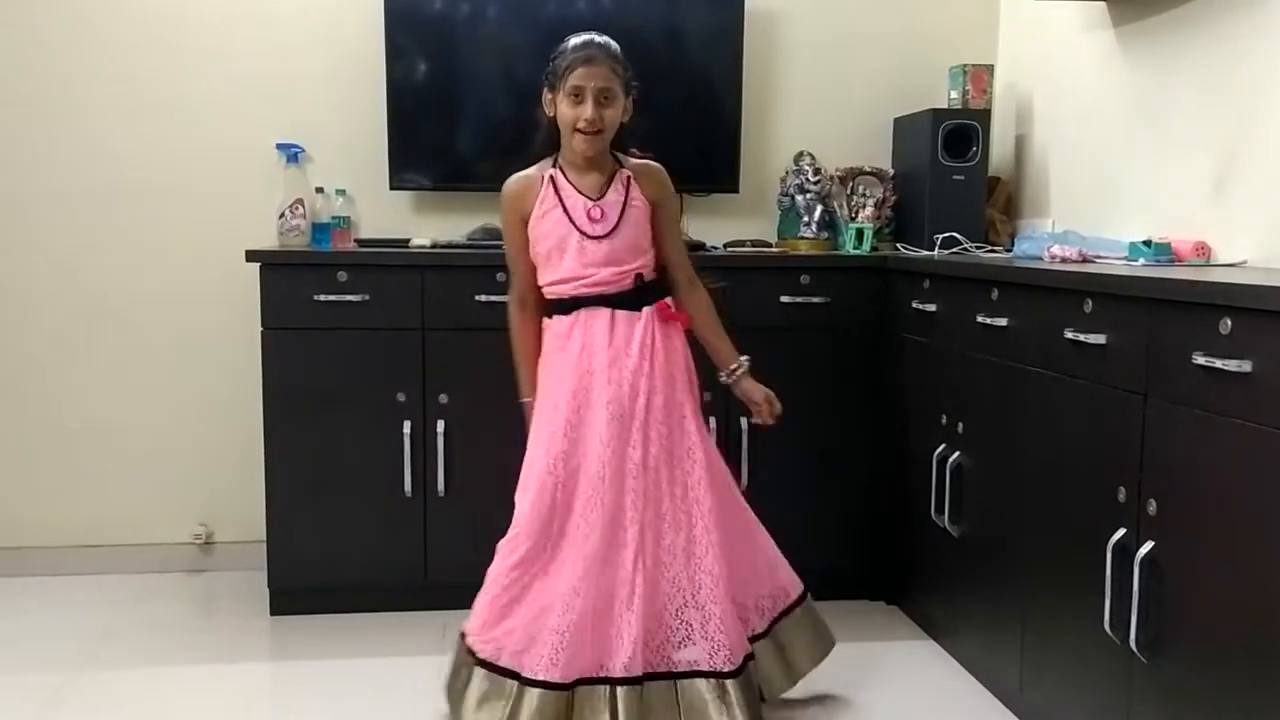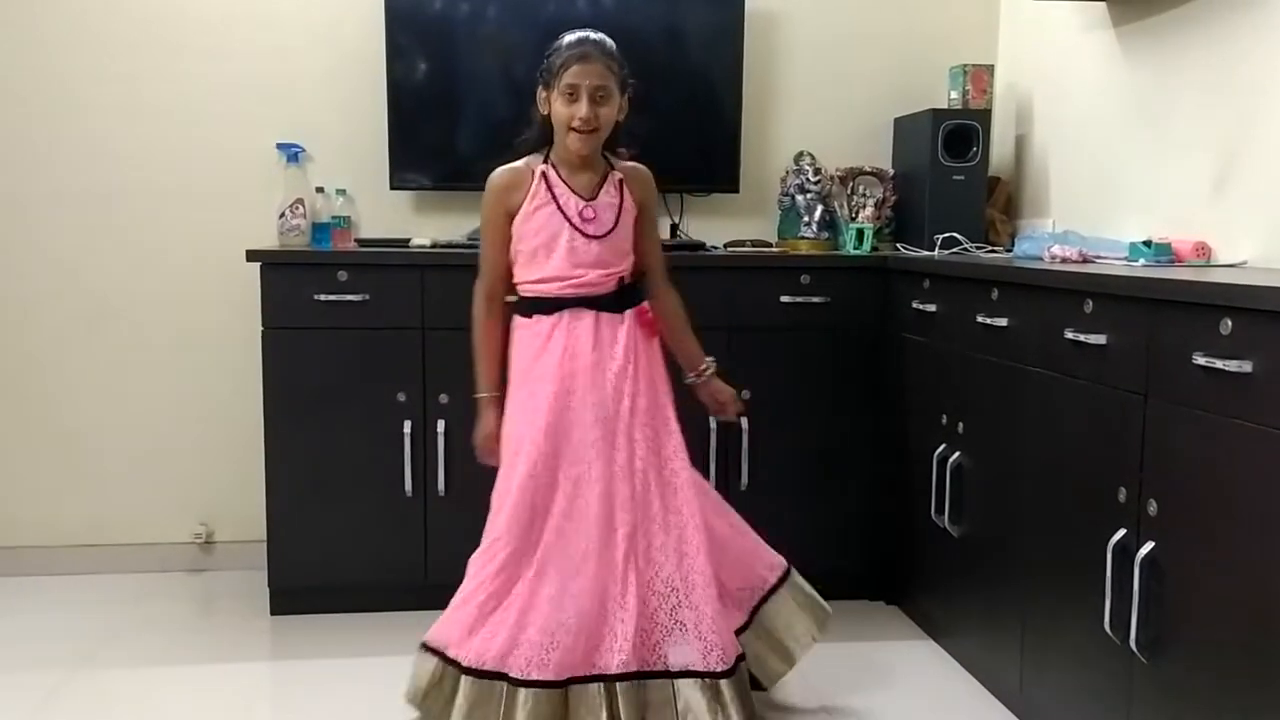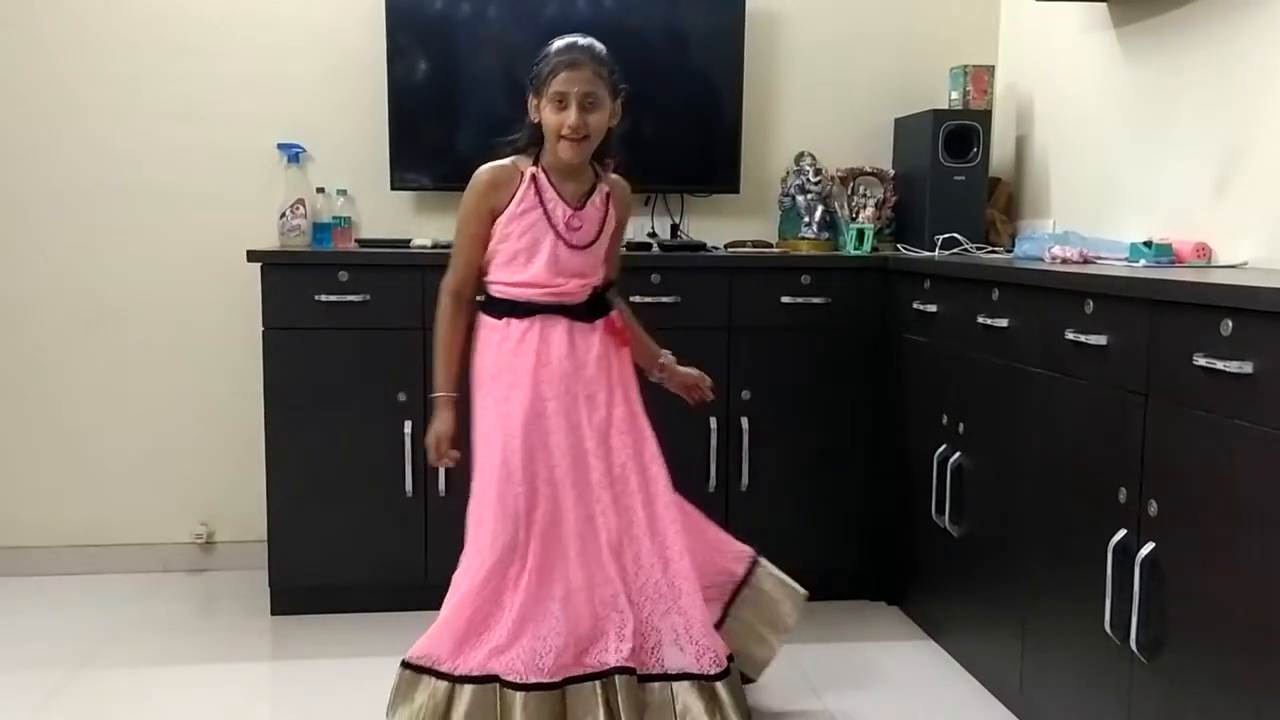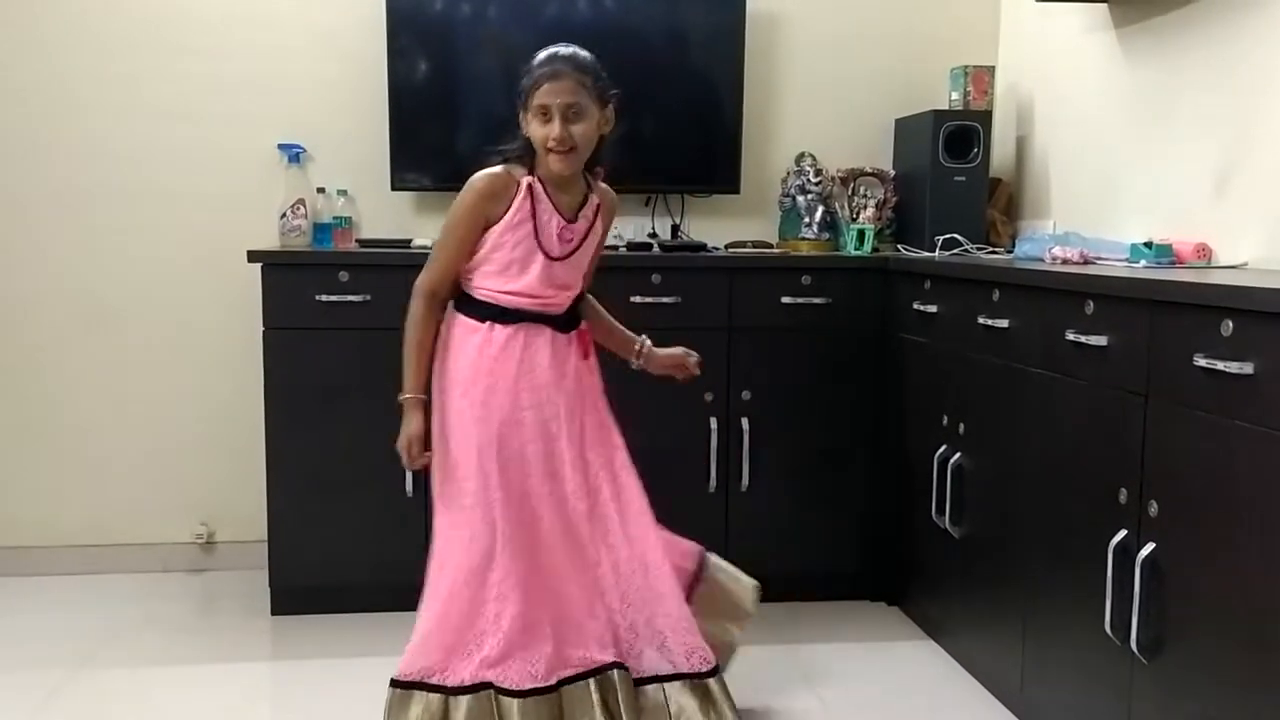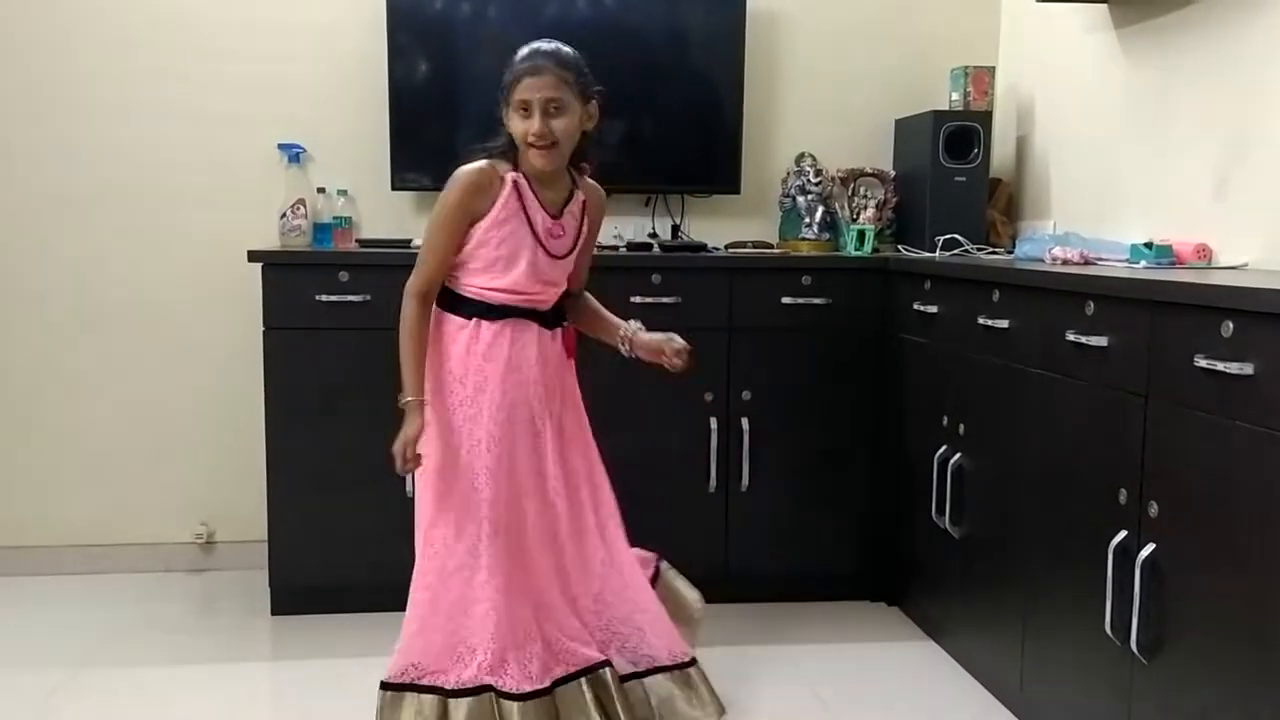
dt=0.1s
person 1, frame 1
left shoulder: (650, 181)
right shoulder: (524, 192)
left elbow: (685, 282)
right elbow: (524, 305)
left wrist: (738, 372)
right wrist: (532, 403)
left hip: (649, 359)
right hip: (571, 369)
left knee: (668, 516)
right knee: (554, 522)
person 1, frame 2
left shoulder: (637, 184)
right shoulder: (511, 183)
right elbow: (490, 297)
left wrist: (700, 370)
right wrist: (489, 402)
left hip: (628, 362)
right hip: (544, 366)
left knee: (655, 516)
right knee: (534, 526)
person 1, frame 3
left shoulder: (616, 195)
right shoulder: (496, 182)
right elbow: (456, 294)
left wrist: (663, 366)
right wrist: (445, 402)
left hip: (595, 368)
right hip: (514, 370)
left knee: (633, 521)
right knee: (515, 531)
person 1, frame 4
left shoulder: (601, 202)
right shoulder: (491, 188)
right elbow: (430, 292)
left wrist: (644, 352)
right wrist: (415, 403)
left hip: (563, 377)
right hip: (481, 376)
left knee: (606, 527)
right knee: (489, 541)
person 1, frame 5
left shoulder: (591, 199)
right shoulder: (475, 184)
right elbow: (420, 293)
left wrist: (635, 338)
right wrist: (415, 406)
left hip: (545, 374)
right hip: (469, 374)
left knee: (572, 529)
right knee: (474, 541)
